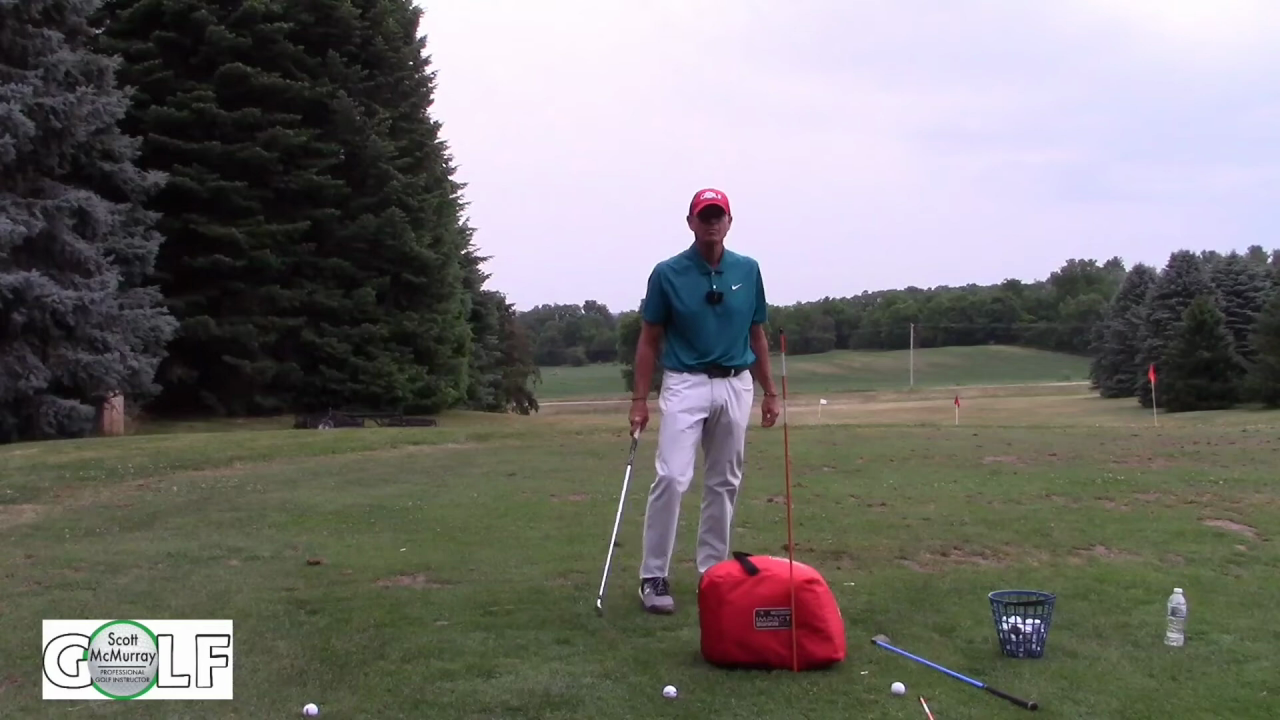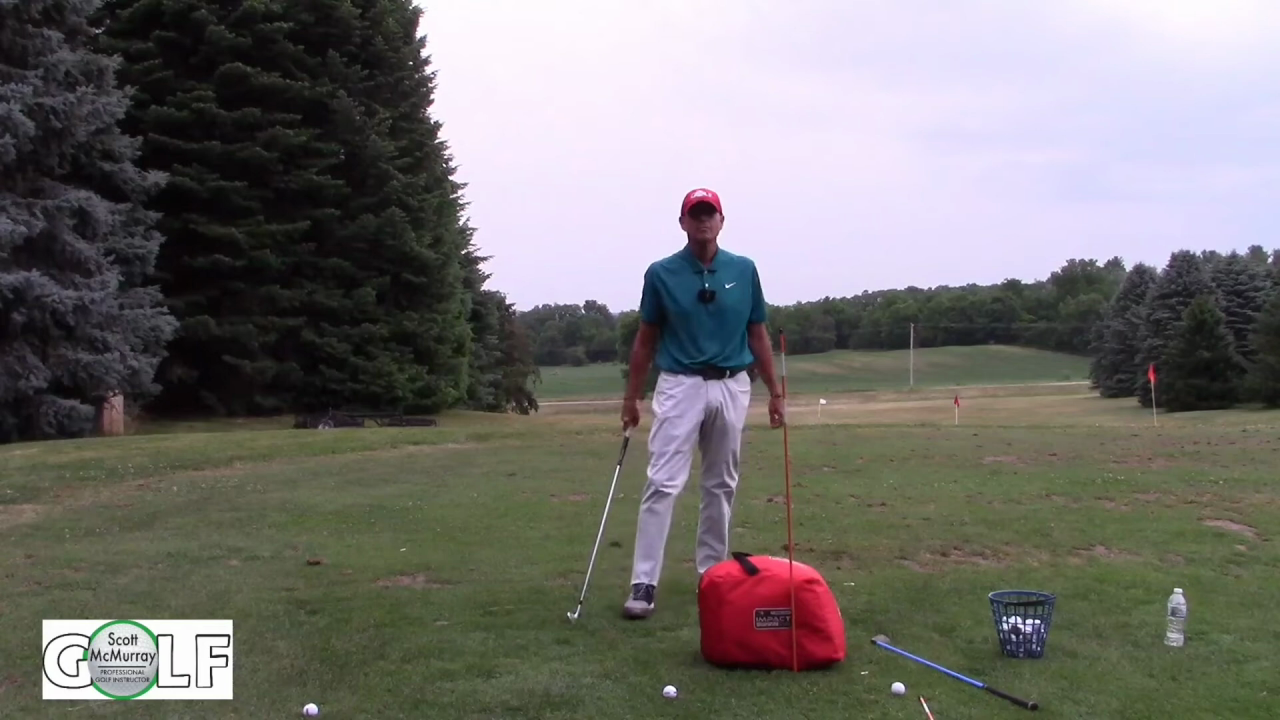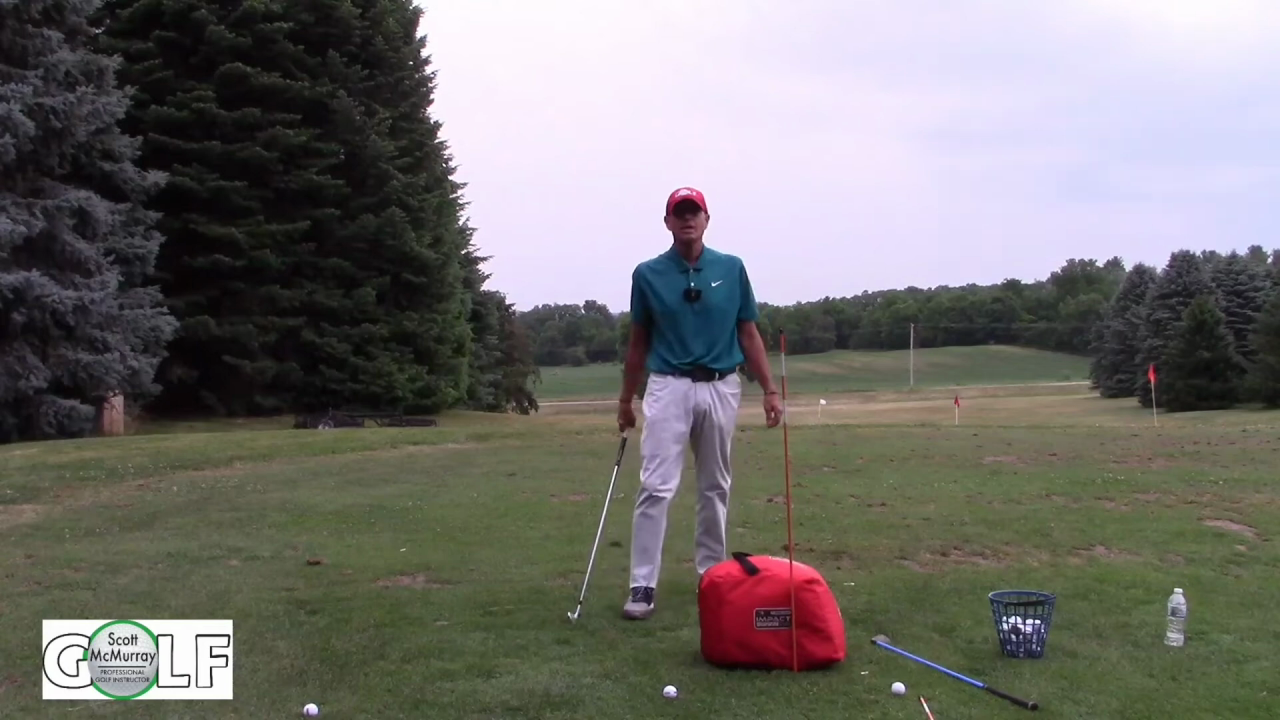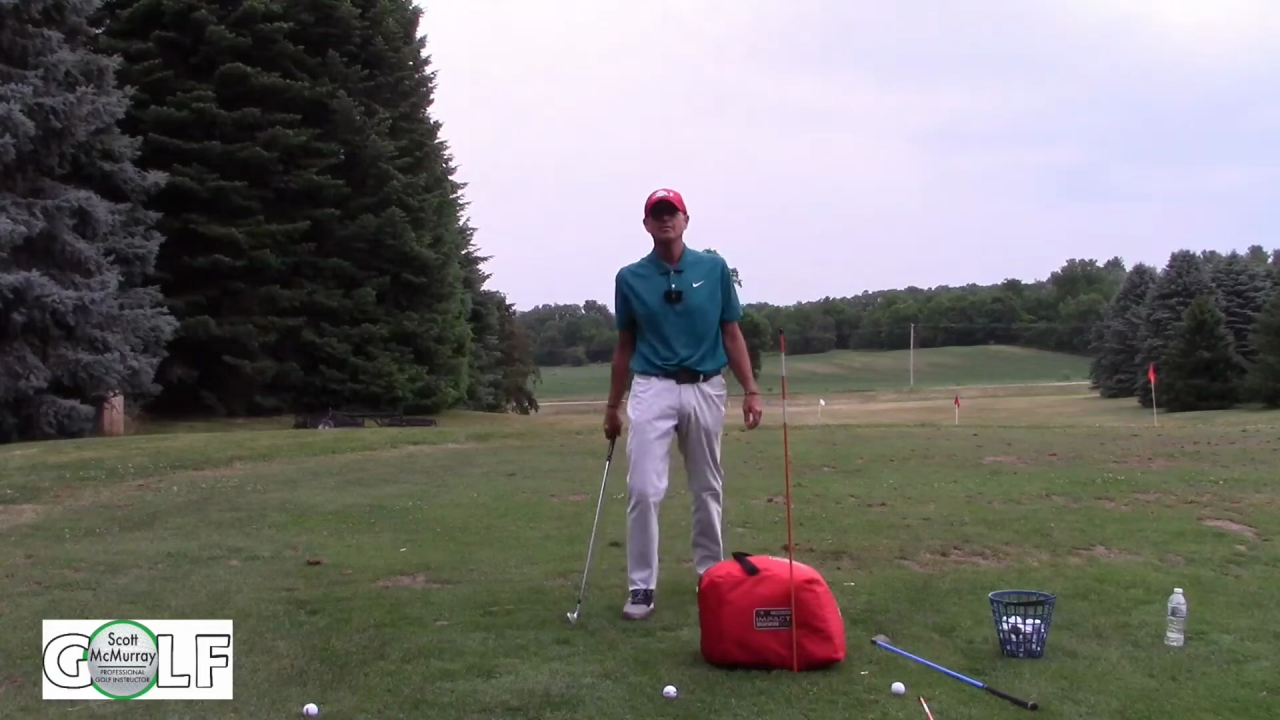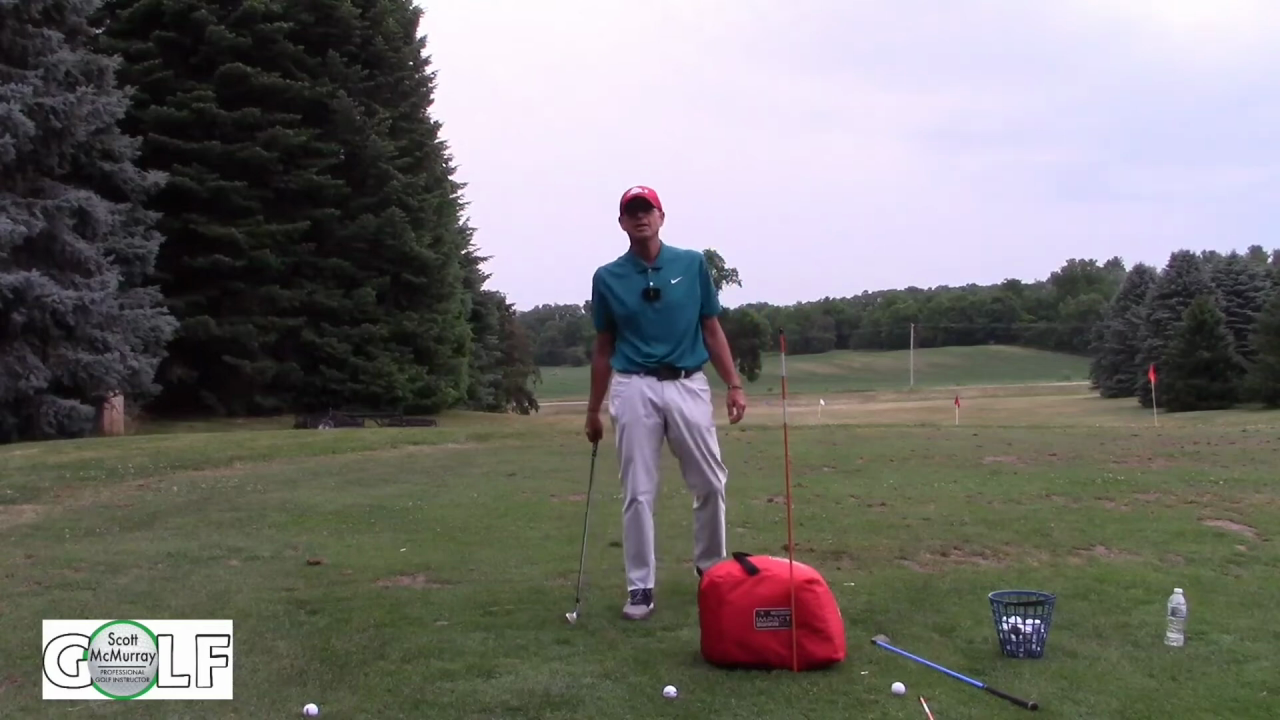
dt=0.2s
person 1, frame 1
left shoulder: (748, 270)
right shoulder: (667, 273)
left elbow: (757, 336)
right elbow: (650, 340)
left wrist: (770, 392)
right wrist: (639, 400)
left hip: (735, 386)
right hip: (685, 384)
left knee: (724, 484)
right knee: (672, 478)
left ankle: (713, 572)
right ankle: (653, 576)
person 1, frame 2
left shoulder: (744, 270)
right shoulder: (661, 273)
left elbow: (758, 335)
right elbow: (646, 339)
left wrist: (774, 391)
right wrist: (631, 398)
left hip: (731, 387)
right hip: (679, 386)
left knee: (720, 485)
right knee: (663, 483)
left ankle: (713, 572)
right ankle: (643, 583)
person 1, frame 3
left shoulder: (732, 268)
right shoulder: (648, 274)
left elbow: (749, 334)
right elbow: (639, 340)
left wrist: (769, 389)
right wrist: (625, 399)
left hip: (720, 388)
right hip: (668, 388)
left knee: (714, 487)
right knee: (655, 487)
left ankle: (712, 573)
right ankle: (642, 585)
person 1, frame 4
left shoulder: (715, 269)
right shoulder: (630, 277)
left elbow: (732, 334)
right elbow: (625, 346)
left wrist: (751, 391)
right wrist: (613, 405)
left hip: (706, 389)
right hip: (652, 390)
left knee: (707, 490)
right knee: (645, 491)
left ankle: (710, 573)
right ankle: (641, 586)
person 1, frame 5
left shoulder: (693, 264)
right shoulder: (607, 277)
left elbow: (712, 329)
right elbow: (603, 346)
left wrist: (734, 385)
right wrist: (594, 409)
left hip: (688, 386)
right hip: (634, 389)
left knee: (709, 484)
right knee: (638, 493)
left ankle: (711, 567)
right ankle: (641, 586)
